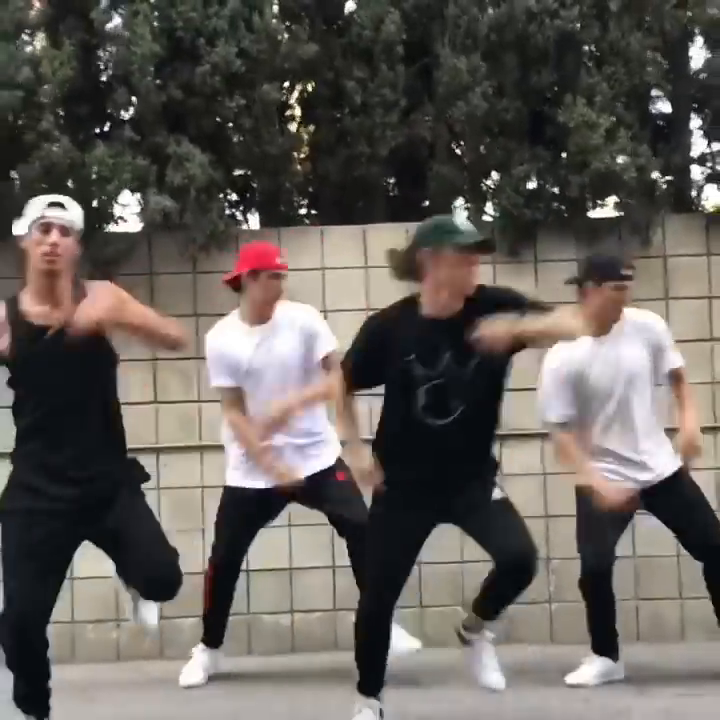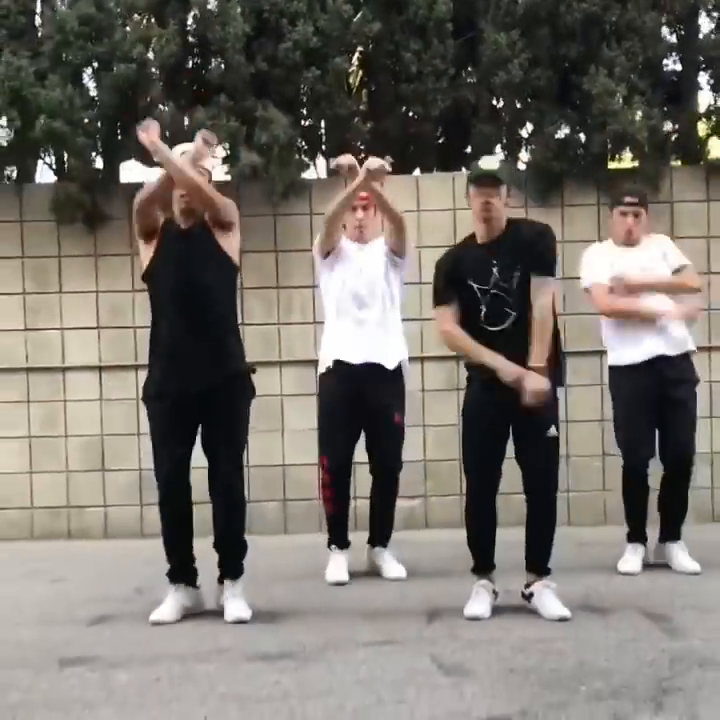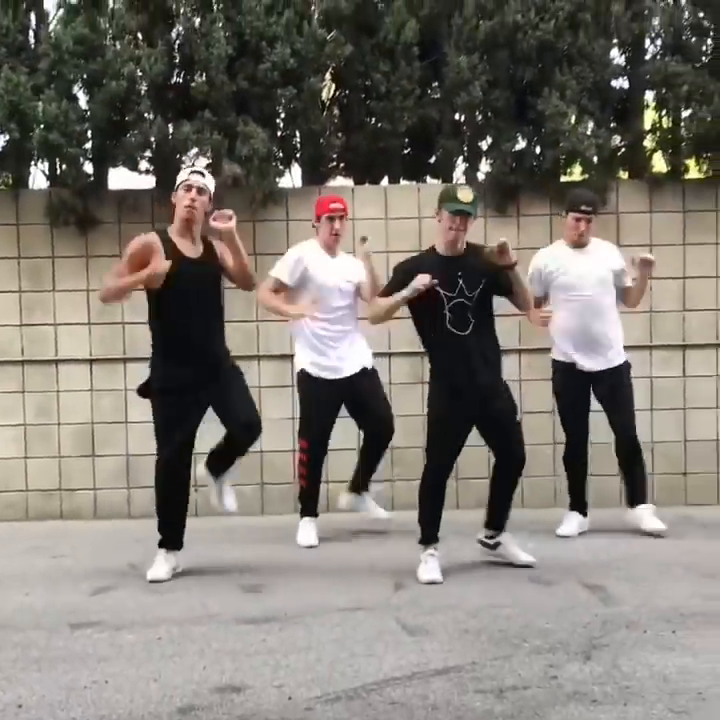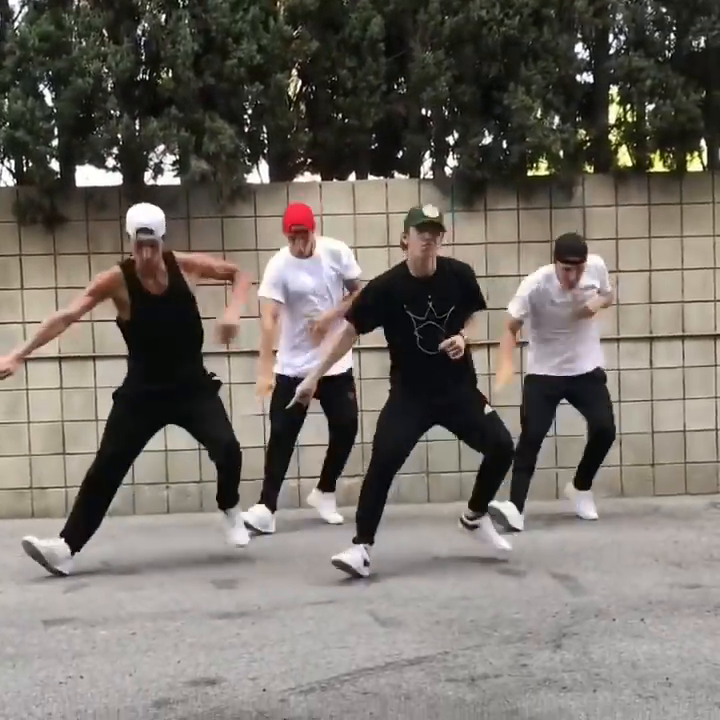
dt=1s
person 1, frame 1
left shoulder: (102, 296)
left elbow: (173, 336)
left wrist: (104, 318)
left hip: (107, 480)
left knee: (163, 578)
left ankle: (146, 586)
person 1, frame 2
left shoulder: (223, 214)
right shoulder: (150, 224)
left elbow: (211, 206)
right elbow: (147, 200)
left wrist: (163, 152)
left hip: (225, 377)
right hip: (169, 378)
left knee: (227, 481)
right knee: (171, 486)
left ankle: (231, 582)
right ankle: (182, 584)
person 1, frame 3
left shoulder: (216, 247)
right shoulder: (150, 246)
left elbow: (248, 281)
right elbow: (107, 293)
left wrist: (229, 235)
right wrist: (149, 273)
left hip: (216, 364)
right hip: (173, 372)
left knee: (247, 425)
right knee: (173, 458)
left ankle: (217, 469)
right ankle: (168, 550)
person 1, frame 4
left shoulder: (185, 265)
right shoulder: (114, 277)
left elbow: (237, 274)
right elbow: (66, 315)
left wrist: (234, 309)
left hip: (192, 385)
right hip: (142, 389)
left knee: (227, 450)
right knee: (106, 468)
left ankle: (230, 513)
right ankle: (66, 547)
person 2, frame 1
left shoulder: (494, 306)
right shoulder: (386, 327)
left elbow: (570, 323)
right elbow: (345, 384)
left wrist: (517, 330)
right wrist: (357, 449)
left hip: (469, 475)
right hip: (402, 482)
left knee: (520, 560)
right knee: (378, 596)
left ankle: (477, 628)
person 2, frame 2
left shoulder: (534, 237)
right shoulder: (453, 260)
left elbow: (544, 303)
right elbow: (446, 327)
left wrist: (538, 369)
right wrist: (502, 367)
left hip: (534, 382)
right hip: (485, 387)
left knee: (542, 487)
right knee: (480, 488)
left ankle: (538, 581)
right ankle: (483, 581)
person 2, frame 3
left shoulder: (485, 259)
right shoulder: (416, 267)
left elbow: (525, 305)
right elbow: (376, 314)
left wrist: (509, 268)
right wrist: (409, 293)
left hip: (489, 378)
right hip: (449, 382)
left knee: (512, 457)
right knee: (439, 464)
left ankle: (496, 536)
right ankle: (429, 549)
person 2, frame 4
left shoulder: (459, 274)
right shoulder: (385, 286)
right elbow: (350, 330)
left wrist: (463, 337)
right wrist: (315, 375)
left hip: (454, 385)
right hip: (408, 391)
left knee: (501, 448)
right knee: (383, 465)
left ankle: (476, 516)
right ankle: (361, 548)
person 3, frame 1
left shoulder: (302, 320)
right shoulder: (220, 338)
left elbow: (337, 377)
right elbow: (234, 414)
left wrist: (292, 404)
right wrist: (265, 457)
left hip: (316, 457)
right hip: (252, 468)
left knee: (361, 529)
right knee: (224, 558)
right ankle: (210, 647)
person 3, frame 2
left shoulder: (389, 250)
right shoulder: (331, 248)
left elbow: (399, 225)
right elbow: (330, 220)
left wrist: (373, 184)
right wrist: (358, 181)
left hip: (385, 364)
right hip: (339, 365)
left knee: (387, 461)
right knee: (335, 460)
left ankle: (380, 547)
right ankle: (338, 548)
person 3, frame 3
left shoulder: (355, 262)
right shoulder: (302, 256)
left elbow: (373, 300)
right elbow: (266, 295)
left wrist: (367, 265)
right wrist: (294, 310)
left hip: (357, 361)
right hip: (316, 365)
left knee: (381, 428)
right knee: (314, 440)
left ankle: (358, 491)
right ankle: (308, 516)
person 3, frame 4
left shoulder: (337, 252)
right shoulder: (278, 266)
left elbow: (356, 291)
right elbow: (268, 322)
left wrist: (332, 317)
right wrist: (267, 370)
left hip: (336, 360)
right hip: (292, 364)
left knee: (346, 426)
right knee: (281, 436)
left ankle: (323, 492)
right ankle: (265, 508)
person 4, frame 1
left shoulder: (645, 326)
right shoulder: (564, 359)
left elbow: (677, 376)
right elbow: (561, 435)
right wrist: (598, 482)
left hip: (661, 469)
right hip: (603, 478)
right knee: (594, 568)
right ankle: (604, 657)
person 4, frame 2
left shoulder: (662, 245)
right shoulder: (598, 255)
left elbow: (691, 282)
right elbow: (604, 305)
left wrist: (635, 281)
right wrist: (669, 310)
left hip: (675, 360)
right hip: (630, 366)
left knee: (681, 455)
right knee: (637, 458)
left ankle: (671, 541)
right ankle: (635, 543)
person 4, frame 3
left shoulder: (609, 252)
right shoulder: (546, 260)
left elbow: (631, 299)
right elbow: (531, 304)
left wrist: (645, 273)
left hip: (612, 360)
right hip: (569, 362)
left knee: (626, 433)
right knee: (576, 437)
left ankle: (640, 506)
right ankle: (576, 512)
person 4, frame 4
left shoulder: (597, 266)
right shoulder: (536, 283)
left elbow: (608, 293)
right elbow: (511, 324)
left wrist: (598, 304)
right wrist: (505, 365)
left hip: (586, 368)
right hip: (543, 372)
left knee: (604, 428)
right knee: (531, 436)
left ankle: (580, 489)
right ankle: (513, 506)
